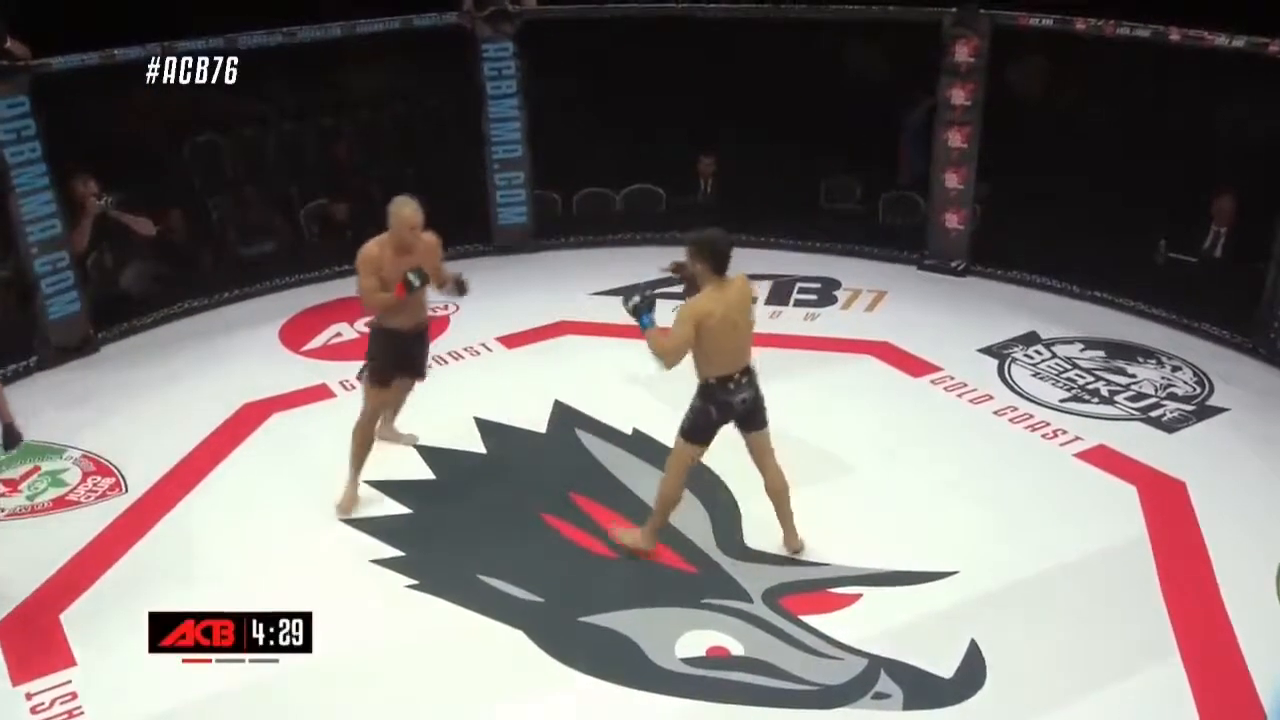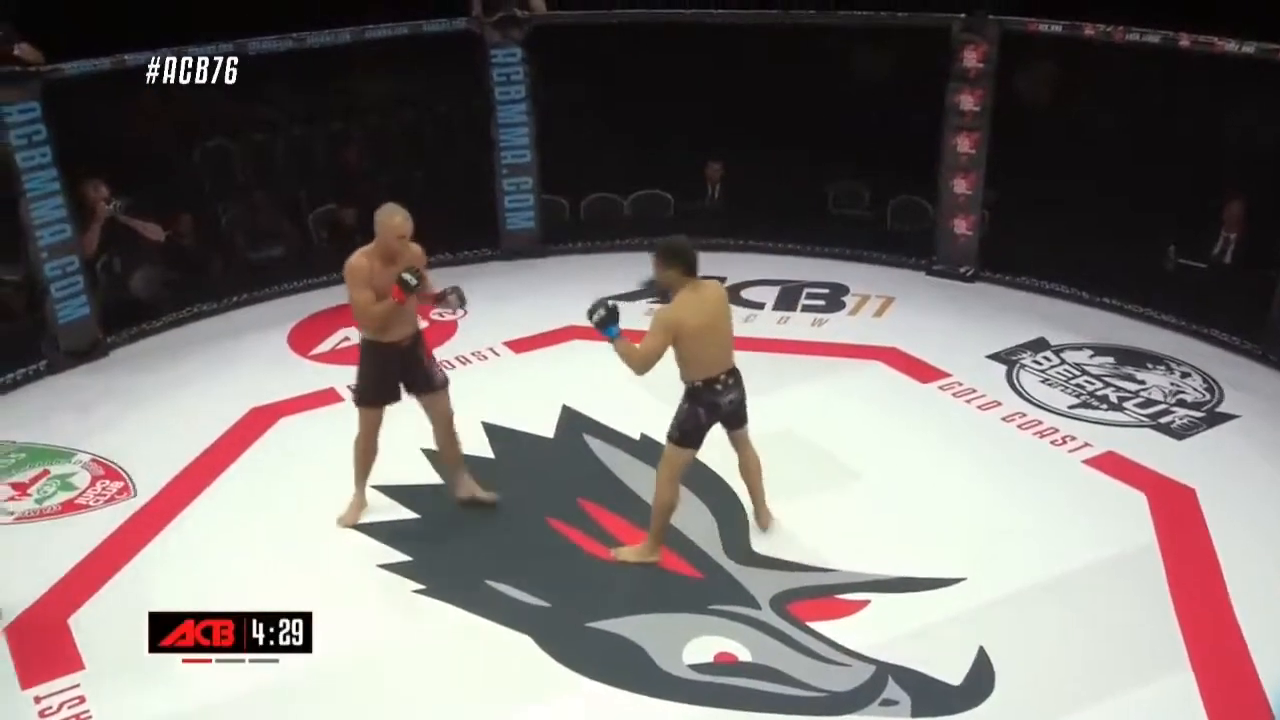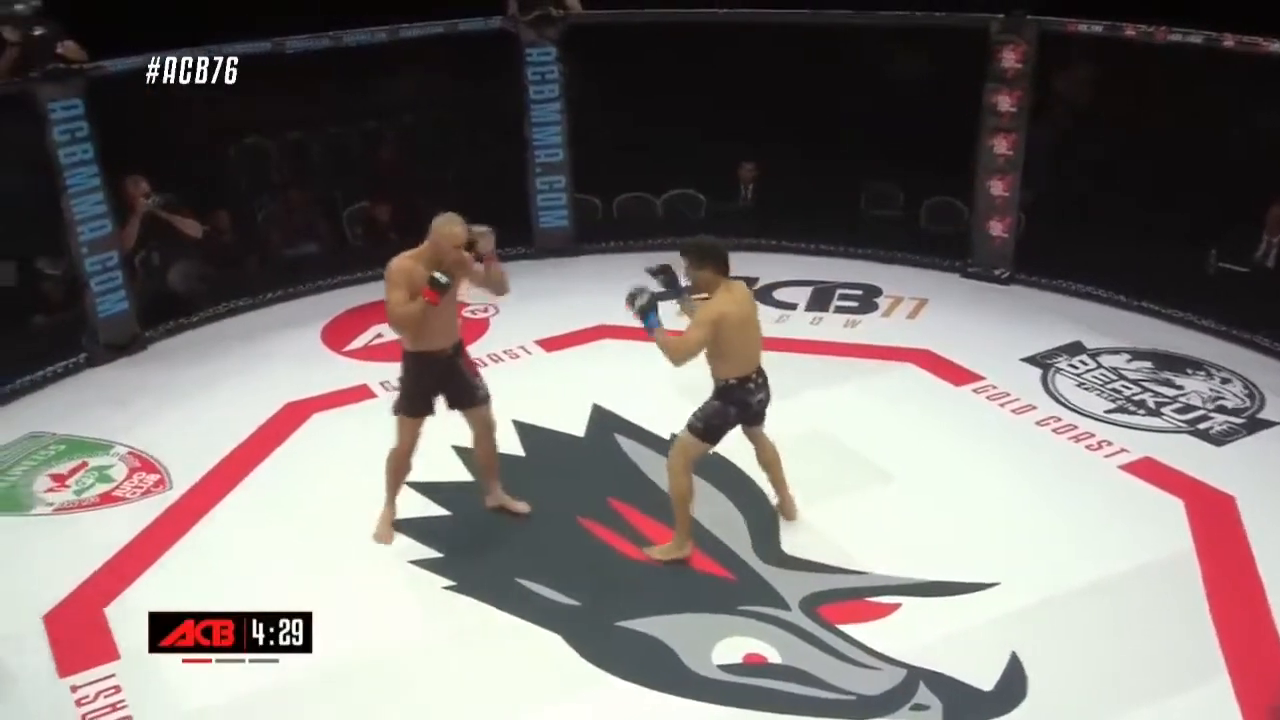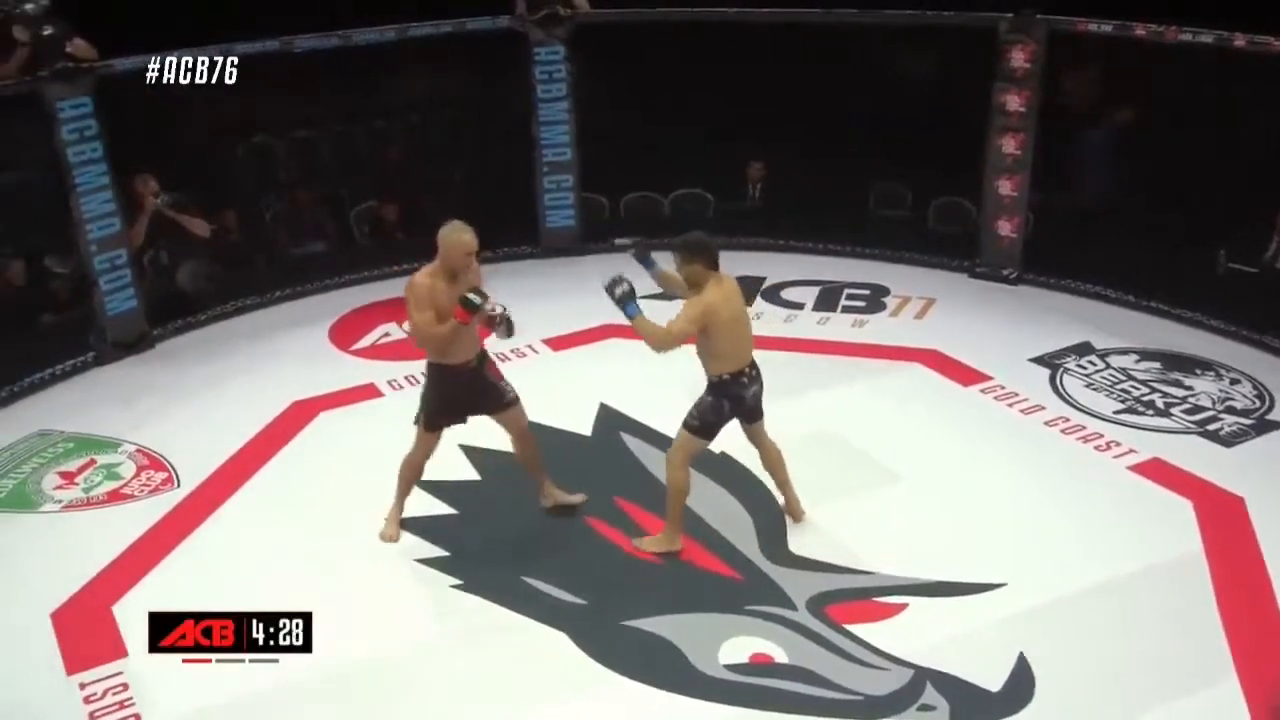
dt=0.3s
person 1, frame 1
left shoulder: (430, 242)
right shoulder: (371, 253)
left elbow: (438, 274)
right elbow: (369, 303)
left wrist: (448, 282)
right wrist: (401, 290)
left hip: (418, 332)
right hip: (386, 336)
left knee: (403, 388)
right knee: (371, 412)
left ankle: (387, 428)
right ankle: (353, 485)
person 1, frame 2
left shoulder: (414, 253)
right shoulder: (358, 265)
right elbow: (366, 321)
left wrist: (442, 296)
right wrist: (398, 294)
left hip: (412, 344)
right hip: (377, 353)
left knee: (443, 417)
right knee: (368, 430)
left ankle: (463, 484)
right ankle: (359, 495)
person 1, frame 3
left shoulder: (459, 261)
right shoulder: (401, 267)
left elbow: (500, 287)
right elbow: (397, 320)
left wrist: (488, 255)
right wrist: (429, 295)
left hip: (454, 356)
right hip: (419, 363)
left knee: (485, 426)
right knee: (405, 444)
left ankle: (494, 494)
right ankle: (389, 510)
person 1, frame 4
left shoulder: (471, 271)
right shoulder: (421, 285)
right elbow: (425, 340)
left wrist: (494, 316)
right wrist: (461, 315)
left hip: (478, 365)
right hip: (444, 375)
left knee: (521, 428)
right knee: (422, 450)
left ankle: (547, 492)
right ankle: (396, 510)
person 2, frame 1
left shoulder: (694, 309)
right shoulder: (742, 287)
left elbow: (668, 358)
left wrist: (645, 321)
right wrist: (695, 282)
left hip: (713, 396)
right hip: (746, 386)
left knee: (677, 468)
right knee: (766, 461)
left ankle: (648, 536)
right ankle: (791, 535)
person 2, frame 2
left shoulder: (670, 316)
right shoulder: (716, 290)
left elbow: (639, 365)
left wrist: (610, 331)
left hip: (700, 398)
right hip: (732, 386)
left knee: (668, 474)
right knee: (743, 446)
left ankle: (651, 547)
right ankle: (761, 512)
person 2, frame 3
left shoulder: (715, 312)
right shoulder: (740, 290)
left elbow: (679, 354)
left wrist: (650, 320)
right wrist: (675, 288)
left hip: (730, 396)
right hip: (757, 387)
left knee: (678, 461)
right knee: (759, 439)
left ankle: (681, 543)
right ankle: (788, 505)
person 2, frame 4
left shoulder: (704, 305)
right shoulder: (727, 283)
left elbow: (661, 341)
right elbow: (681, 289)
left wrist: (629, 307)
right wrist: (648, 264)
left hip: (724, 391)
right hip: (750, 380)
left knee: (677, 457)
right knee: (760, 439)
left ankle: (671, 536)
right ankle: (792, 504)
